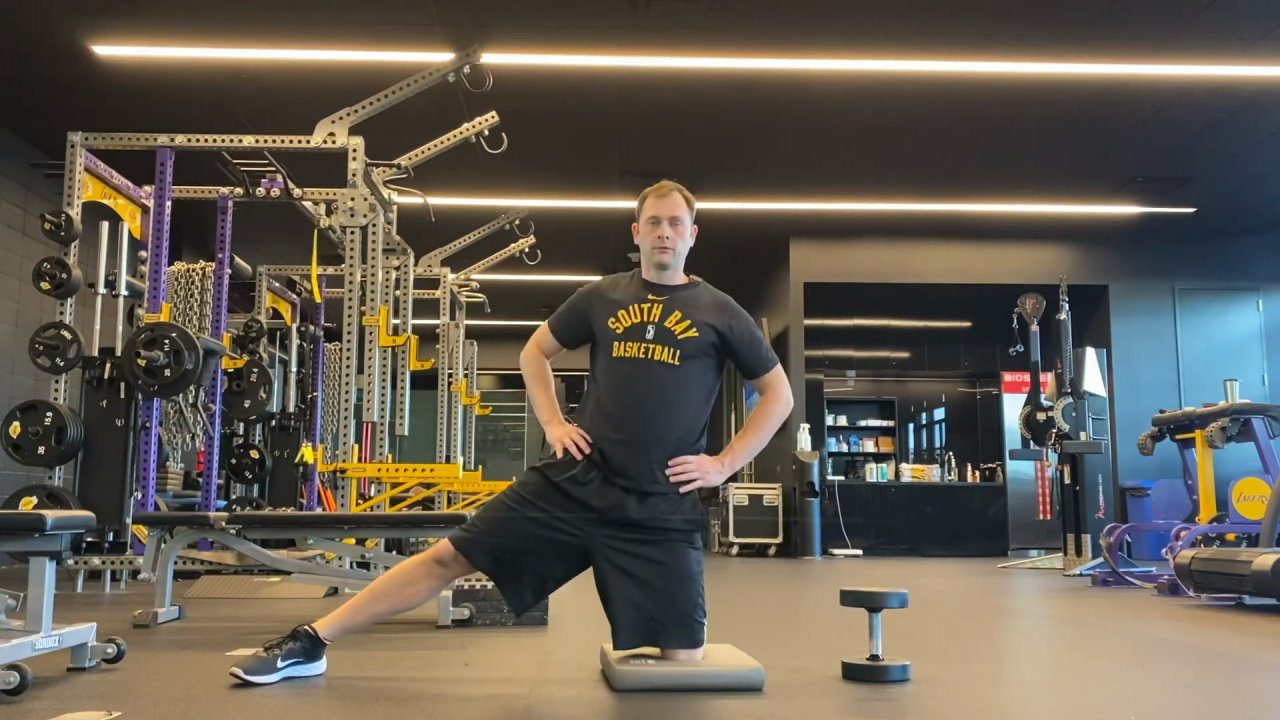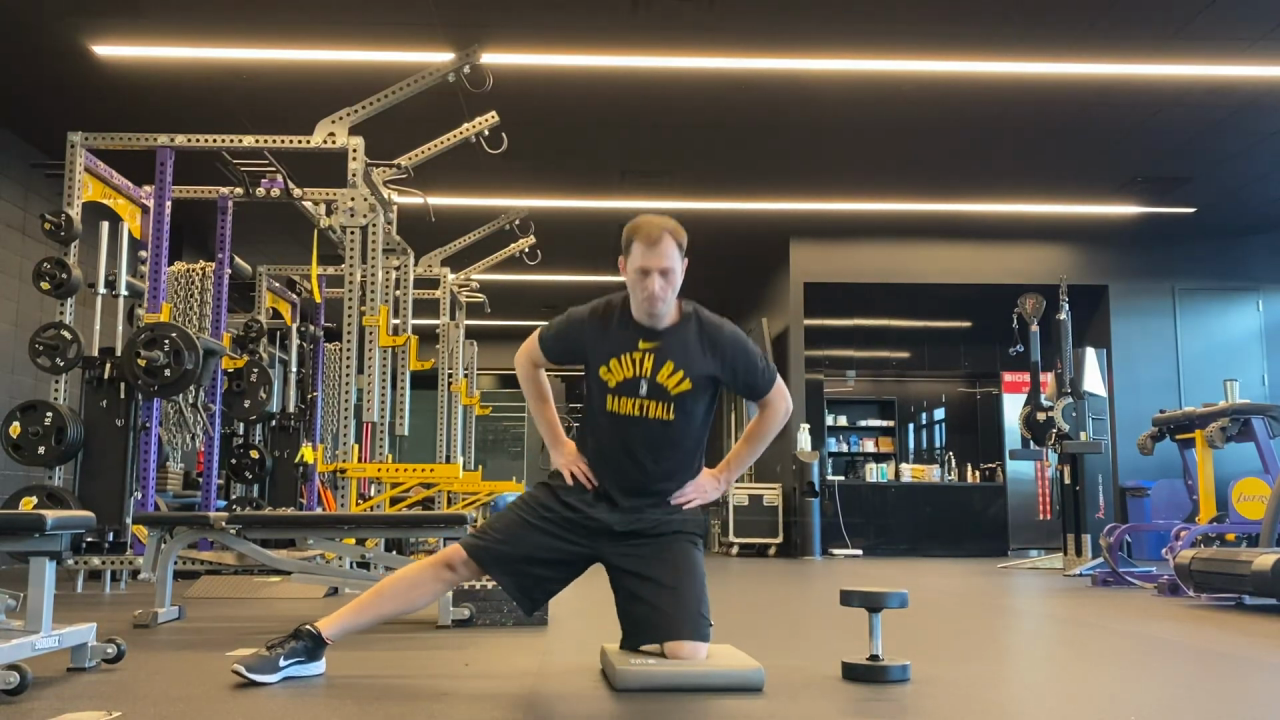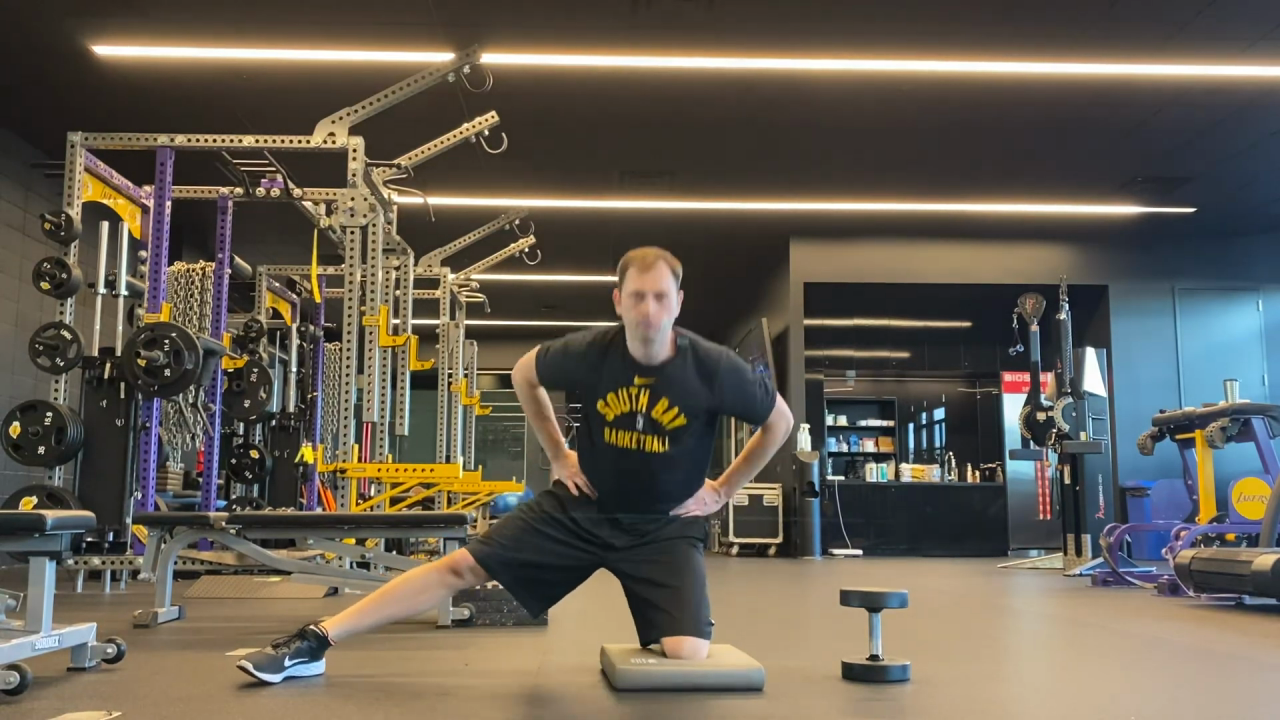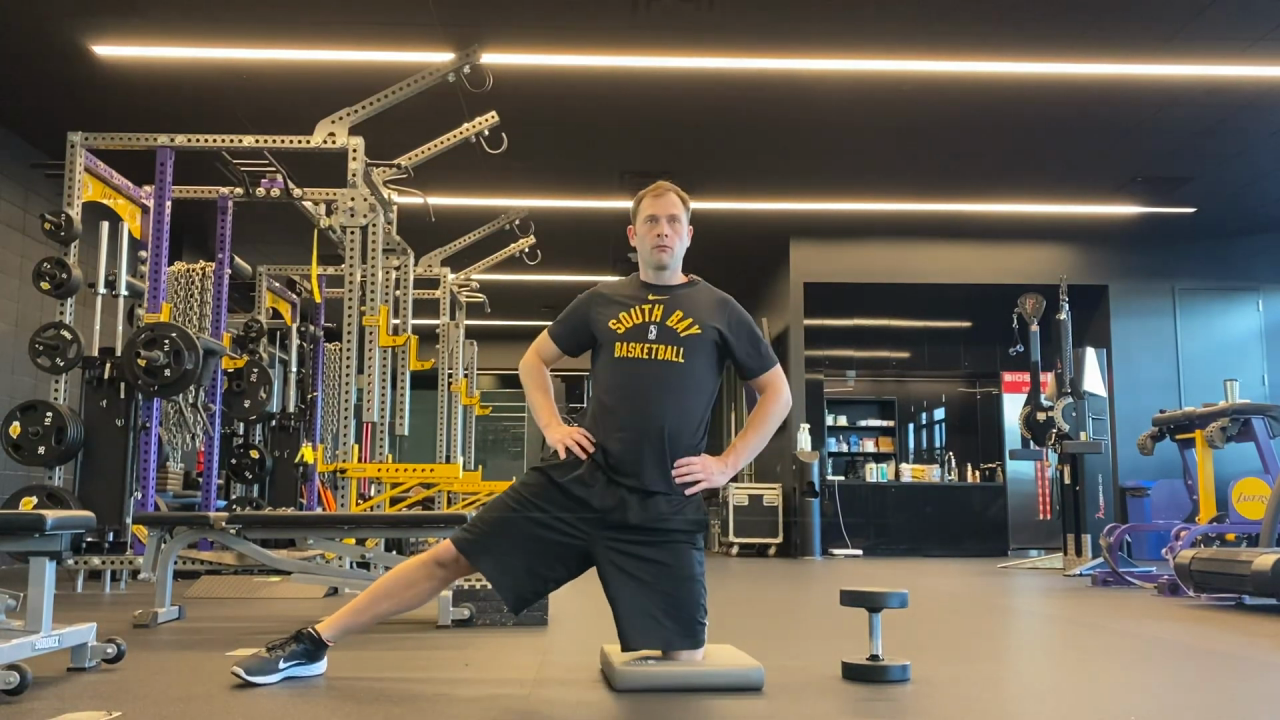
dt=0.7s
person 1, frame 1
left shoulder: (719, 310)
right shoulder: (603, 296)
left elbow: (779, 394)
right elbow: (534, 353)
left wrist: (726, 464)
right wrist: (552, 422)
left hip: (662, 502)
right hip: (575, 478)
left knee: (682, 656)
right knee: (449, 557)
right ankle: (310, 643)
person 1, frame 2
left shoulder: (716, 339)
right shoulder: (592, 322)
left elbow: (778, 403)
right elbow: (527, 359)
left wrist: (723, 476)
right wrist: (557, 443)
left hip: (663, 516)
right hip: (583, 495)
left knee: (688, 659)
right knee: (457, 561)
left ankle: (648, 641)
right ankle: (313, 641)
person 1, frame 3
left shoulder: (714, 368)
right shoulder: (589, 352)
left elbow: (779, 422)
right elbow: (523, 376)
left wrist: (722, 490)
right wrist: (560, 456)
left hip: (665, 526)
right hip: (584, 507)
left knee: (688, 656)
right knee: (461, 568)
right ankle: (313, 641)
person 1, frame 4
left shoulder: (719, 309)
right shoulder: (602, 300)
left elbow: (777, 393)
right elbow: (533, 360)
left wrist: (729, 464)
right wrist: (551, 424)
left hip: (665, 503)
right hip: (578, 479)
left knee: (683, 658)
right knee: (450, 558)
right ankle: (312, 643)
